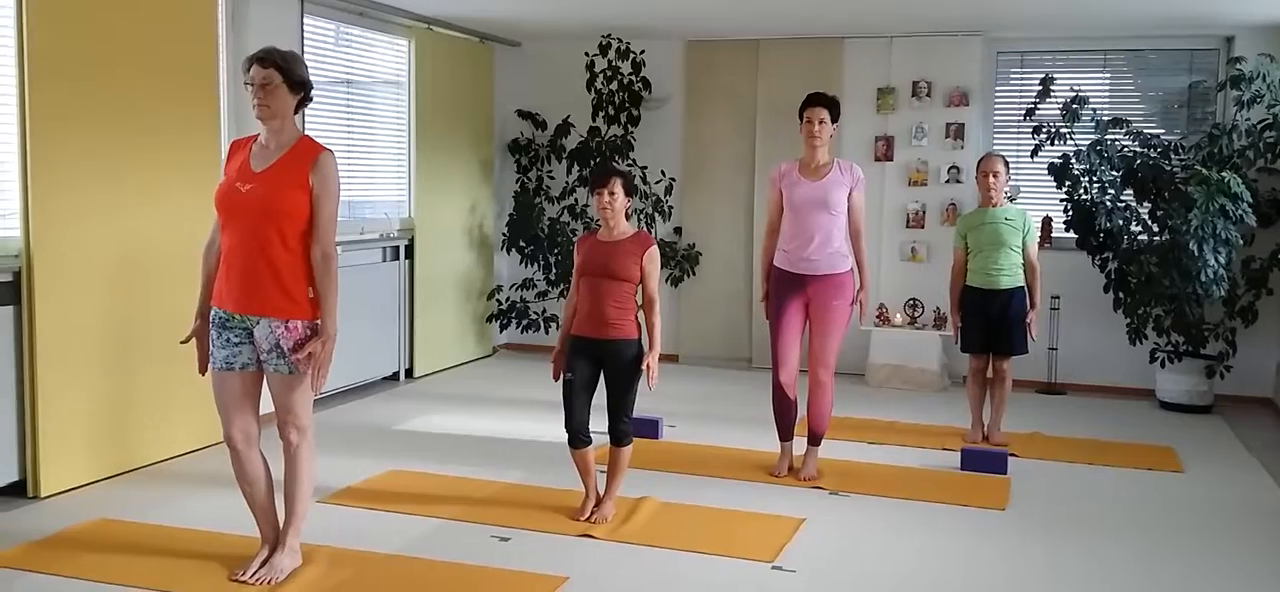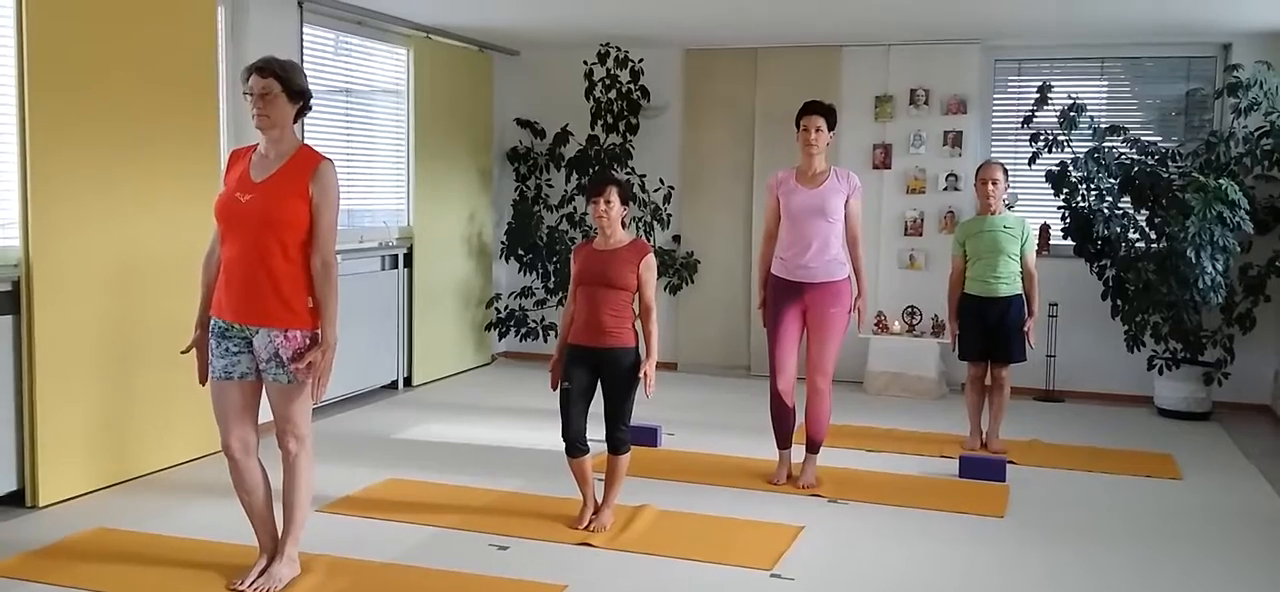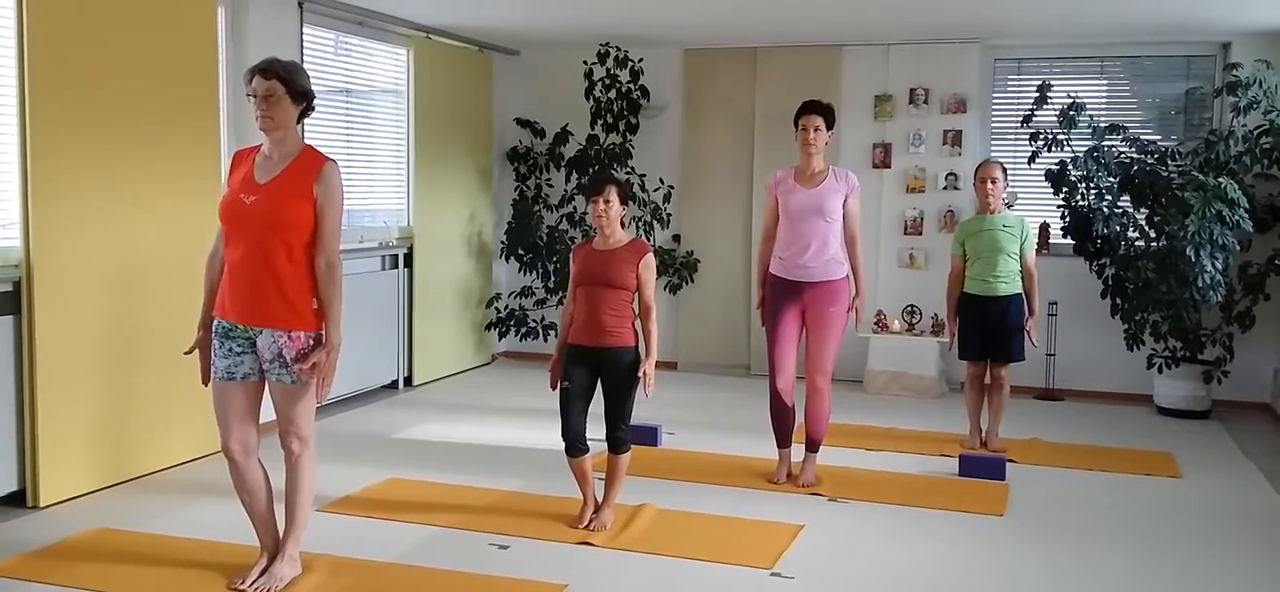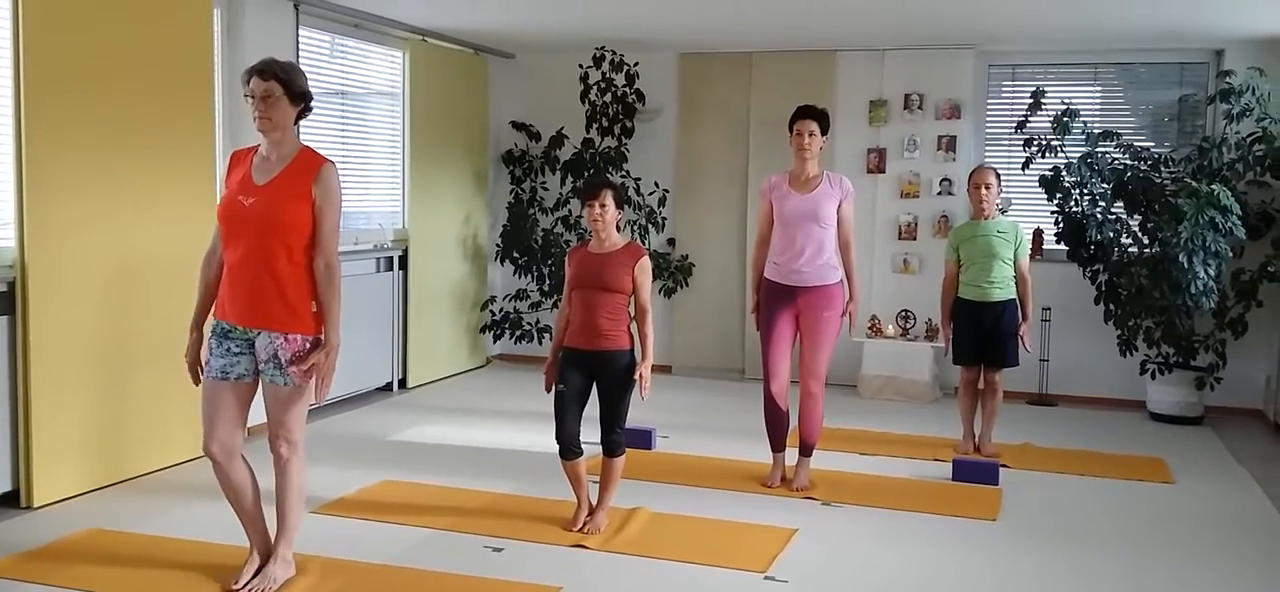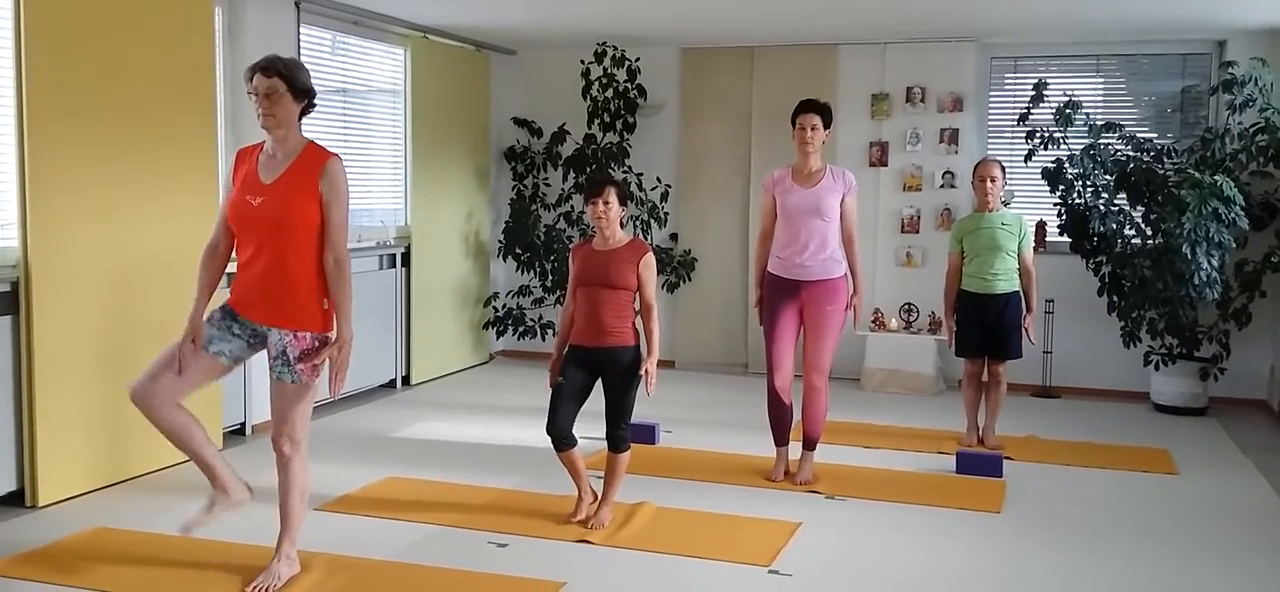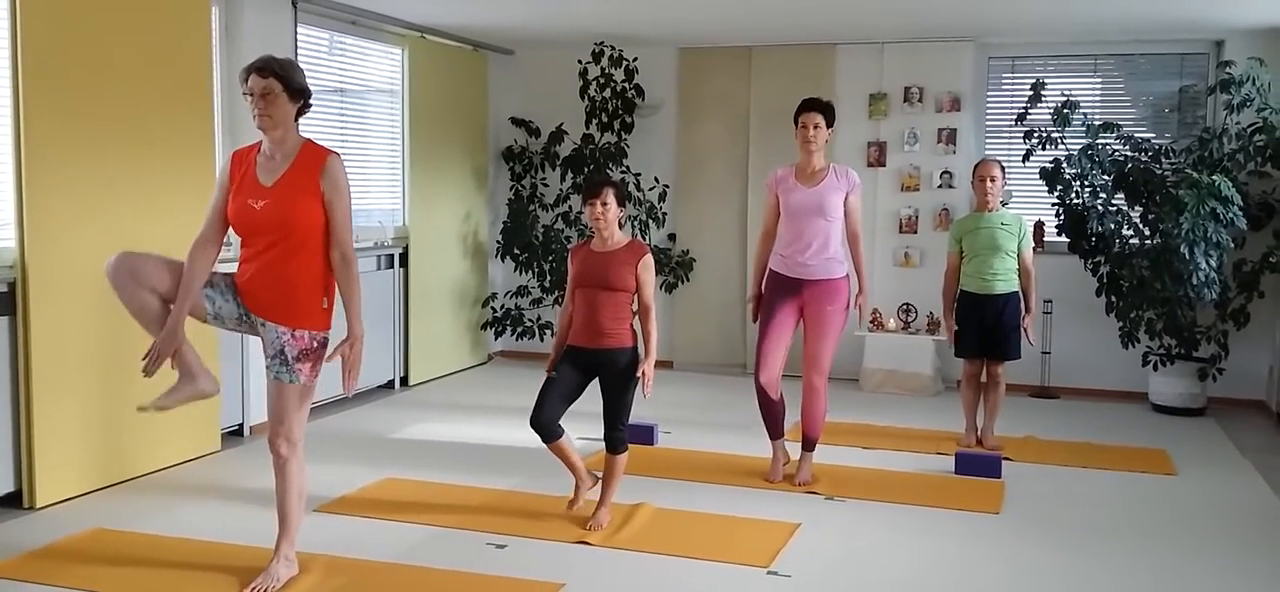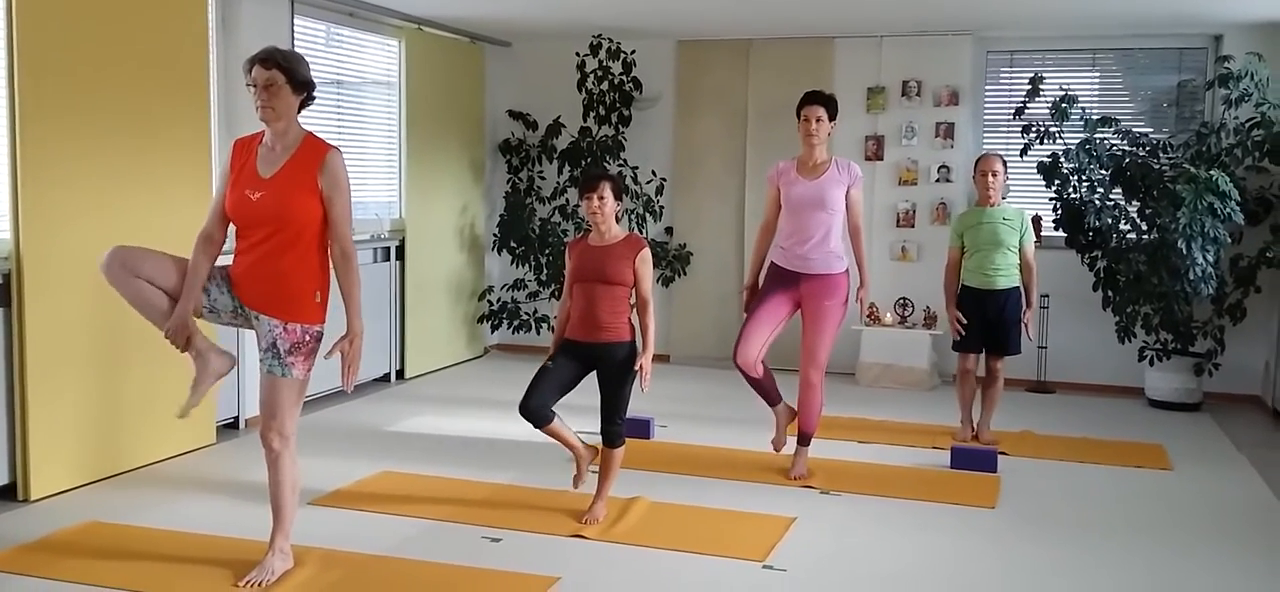
dt=0.4s
person 1, frame 1
left shoulder: (316, 160)
right shoulder: (236, 152)
left elbow: (324, 250)
right elbow: (218, 239)
left wrist: (328, 329)
right wrist: (202, 314)
left hip: (288, 318)
right hip: (230, 315)
left knee: (294, 432)
right knee: (237, 435)
left ankle: (290, 546)
right ankle: (268, 539)
person 1, frame 2
left shoulder: (316, 170)
right shoulder: (236, 161)
left elbow: (323, 259)
right elbow: (218, 248)
left wrist: (328, 338)
right wrist: (202, 322)
left hip: (287, 327)
right hip: (229, 325)
left knee: (293, 442)
right knee: (235, 445)
right ankle: (266, 549)
person 1, frame 3
left shoulder: (320, 171)
right shoulder: (238, 162)
left elbow: (327, 260)
right elbow: (221, 249)
left wrist: (333, 338)
right wrist: (205, 324)
left hip: (292, 328)
right hip: (233, 325)
left knee: (295, 442)
right knee: (235, 444)
right ankle: (267, 548)
person 1, frame 4
left shoulder: (318, 172)
right shoulder: (236, 163)
left elbow: (326, 261)
right elbow: (217, 251)
left wrist: (331, 340)
right wrist: (197, 326)
left hip: (290, 330)
right hip: (231, 326)
left knee: (285, 445)
right knee: (219, 446)
right ankle: (258, 546)
person 1, frame 5
left shoulder: (325, 167)
right shoulder: (242, 161)
left elbow: (336, 255)
right elbow: (219, 246)
left wrist: (343, 333)
right wrist: (195, 317)
left hip: (299, 323)
right hip: (243, 312)
left knee: (288, 441)
right knee: (148, 393)
right ankle: (228, 485)
person 1, frame 6
left shoulder: (324, 166)
right shoulder: (237, 163)
left elbow: (343, 253)
right elbow: (208, 242)
left wrist: (355, 331)
right wrist: (177, 315)
left hip: (298, 318)
right hip: (243, 299)
left knee: (284, 440)
right knee: (123, 269)
right ankle: (194, 373)
person 1, frame 7
left shoulder: (324, 160)
right shoulder: (239, 152)
left elbow: (342, 248)
right elbow: (212, 234)
left wrist: (355, 328)
right wrist: (185, 305)
left hip: (293, 311)
right hip: (238, 293)
left knee: (276, 434)
right knee: (118, 262)
right ankle: (206, 356)
person 2, frame 1
left shoulder: (849, 174)
right shoulder: (783, 173)
left elbow: (857, 231)
right elbow: (772, 230)
left wrist: (864, 283)
right wrist: (763, 280)
left hip: (833, 280)
right hip: (787, 278)
left knee: (822, 371)
right knee: (783, 370)
left ankle: (812, 453)
right ankle: (785, 450)
person 2, frame 2
left shoulder: (846, 182)
right shoulder: (780, 182)
left elbow: (854, 239)
right elbow: (769, 237)
left wrist: (862, 290)
right wrist: (761, 288)
left hip: (830, 287)
right hip: (785, 285)
left knee: (820, 379)
right knee: (781, 378)
left ankle: (810, 461)
right ankle: (783, 458)
person 2, frame 3
left shoulder: (845, 181)
right shoulder: (779, 181)
left elbow: (852, 238)
right elbow: (768, 237)
left wrist: (860, 289)
right wrist: (760, 287)
left hip: (829, 286)
right hip: (784, 285)
left knee: (819, 378)
right knee: (780, 377)
left ankle: (810, 460)
right ankle: (783, 457)
person 2, frame 4
left shoulder: (839, 187)
right shoulder: (773, 186)
left elbow: (846, 243)
right elbow: (762, 241)
left wrist: (853, 294)
right wrist: (754, 292)
left hip: (823, 291)
right hip: (778, 290)
left knee: (813, 383)
right knee: (774, 382)
left ankle: (804, 464)
right ankle: (777, 461)
person 2, frame 5
left shoulder: (842, 180)
right shoulder: (776, 180)
left elbow: (849, 236)
right elbow: (765, 236)
left wrist: (857, 287)
right wrist: (758, 287)
left hip: (827, 285)
right hip: (782, 284)
left knee: (816, 377)
right knee: (778, 377)
left ankle: (807, 458)
right ankle: (781, 455)
person 2, frame 6
left shoulder: (846, 179)
right shoulder: (779, 179)
left elbow: (854, 235)
right elbow: (767, 234)
left wrist: (863, 286)
right wrist: (755, 285)
left hip: (829, 285)
right hip: (783, 282)
left knee: (816, 377)
right knee: (766, 373)
left ankle: (806, 459)
right ankle: (778, 450)
person 2, frame 7
left shoulder: (848, 172)
right shoulder: (781, 172)
left elbow: (856, 228)
right elbow: (768, 226)
left wrist: (865, 281)
right wrist: (752, 277)
left hip: (828, 279)
right hip: (782, 274)
left knee: (813, 371)
right knee: (745, 356)
left ankle: (802, 453)
right ankle: (782, 411)
person 3, frame 1
left shoulder: (644, 245)
right shoulder: (584, 243)
left elbow: (651, 302)
right elbow: (574, 297)
left wrist: (654, 350)
right wrist: (561, 343)
left hip: (623, 345)
right hip: (582, 343)
left knee: (620, 424)
right knee: (575, 424)
left ankle: (609, 498)
right ankle: (590, 493)
person 3, frame 2
left shoulder: (641, 253)
right shoulder: (580, 252)
left elbow: (648, 310)
right elbow: (571, 305)
left wrist: (651, 358)
right wrist: (559, 352)
left hip: (620, 353)
right hip: (579, 352)
left knee: (617, 432)
right knee: (571, 432)
left ankle: (608, 506)
right ankle: (588, 501)
person 3, frame 3
left shoulder: (640, 253)
right shoulder: (579, 252)
left elbow: (648, 309)
right elbow: (570, 305)
left wrist: (650, 357)
right wrist: (558, 352)
left hip: (621, 353)
right hip: (579, 352)
left knee: (618, 432)
right knee: (571, 432)
left ankle: (608, 505)
right ankle: (589, 500)
person 3, frame 4
left shoulder: (636, 256)
right shoulder: (575, 255)
left elbow: (644, 311)
right elbow: (565, 308)
left wrist: (647, 359)
right wrist: (553, 355)
left hip: (616, 356)
right hip: (576, 355)
left knee: (612, 435)
right knee: (565, 435)
left ankle: (602, 509)
right ankle: (582, 503)
person 3, frame 5
left shoulder: (640, 253)
right shoulder: (578, 252)
left elbow: (649, 307)
right elbow: (570, 305)
left wrist: (652, 356)
right wrist: (557, 352)
left hip: (621, 352)
right hip: (581, 352)
left knee: (617, 430)
right knee: (557, 426)
left ankle: (606, 504)
right ankle: (585, 494)
person 3, frame 6
left shoulder: (639, 254)
right shoulder: (577, 253)
left elbow: (647, 310)
right elbow: (569, 306)
left wrist: (649, 358)
right wrist: (555, 351)
left hip: (619, 354)
right hip: (578, 352)
left knee: (615, 431)
right knee: (542, 419)
left ankle: (604, 506)
right ankle: (583, 477)
person 3, frame 7
left shoulder: (637, 248)
right shoulder: (575, 248)
left elbow: (645, 303)
right elbow: (567, 300)
left wrist: (647, 352)
right wrist: (554, 346)
left hip: (617, 347)
right hip: (576, 344)
left knee: (612, 425)
right knee: (532, 405)
left ankle: (600, 500)
right ankle: (582, 451)
person 4, frame 1
left shoulder: (1022, 218)
right shoulder: (966, 221)
left elbow: (1031, 264)
right elbow: (959, 267)
left wrist: (1034, 306)
right wrist: (954, 308)
left hip: (1011, 295)
right hip: (975, 295)
left knee: (1002, 366)
right knee: (977, 364)
left ankle: (995, 426)
right ankle: (976, 424)
person 4, frame 2
left shoulder: (1020, 226)
right shoulder: (965, 229)
left elbow: (1030, 273)
right elbow: (957, 275)
left wrist: (1032, 314)
right wrist: (952, 316)
left hip: (1009, 303)
right hip: (974, 303)
left knee: (1001, 373)
right knee: (975, 372)
left ankle: (994, 434)
right ankle: (975, 432)
person 4, frame 3
left shoulder: (1020, 225)
right shoulder: (964, 228)
left elbow: (1029, 272)
right elbow: (956, 274)
left wrist: (1033, 313)
right wrist: (951, 315)
left hip: (1008, 302)
right hip: (973, 302)
left knee: (1000, 373)
right knee: (975, 371)
left ankle: (993, 432)
right ankle: (974, 431)
person 4, frame 4
left shoulder: (1014, 231)
right shoulder: (958, 234)
left elbow: (1023, 277)
right elbow: (950, 280)
left wrist: (1026, 318)
right wrist: (945, 320)
left hip: (1002, 308)
right hip: (967, 307)
left knee: (994, 378)
right knee: (968, 376)
left ankle: (986, 437)
right ankle: (967, 435)
person 4, frame 5
left shoulder: (1018, 223)
right shoulder: (962, 226)
left elbow: (1027, 269)
right elbow: (954, 272)
left wrist: (1030, 310)
right wrist: (948, 313)
left hip: (1006, 300)
right hip: (971, 300)
left knee: (997, 370)
right knee: (972, 368)
left ankle: (990, 429)
right ankle: (971, 428)
person 4, frame 6
left shoulder: (1017, 223)
right shoulder: (961, 225)
left elbow: (1027, 270)
right elbow: (952, 271)
left wrist: (1029, 311)
right wrist: (947, 312)
left hip: (1005, 301)
right hip: (970, 300)
left knee: (996, 370)
right knee: (971, 369)
left ankle: (988, 430)
right ankle: (970, 428)
person 4, frame 7
left shoulder: (1019, 218)
right shoulder: (963, 220)
left elbow: (1028, 265)
right elbow: (953, 266)
left wrist: (1030, 306)
right wrist: (950, 305)
left hip: (1006, 297)
right hip: (971, 295)
left knee: (995, 366)
right knee: (966, 365)
left ankle: (984, 425)
right ankle: (966, 422)
